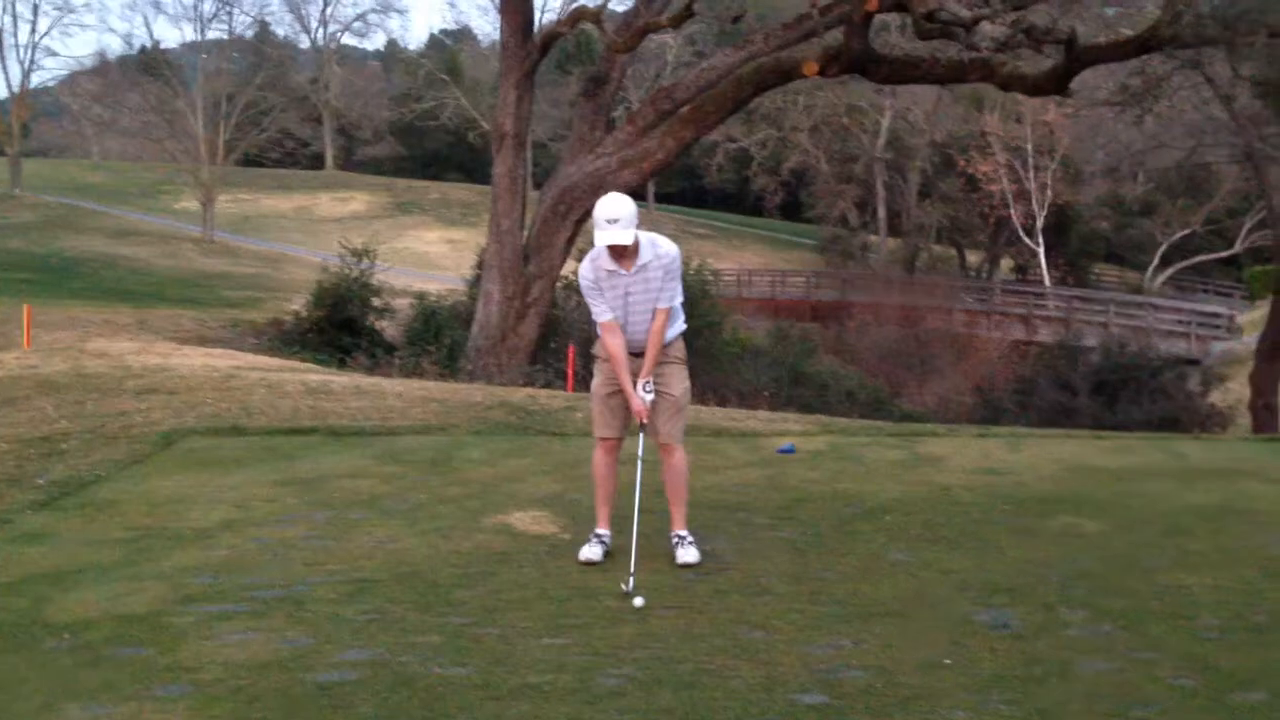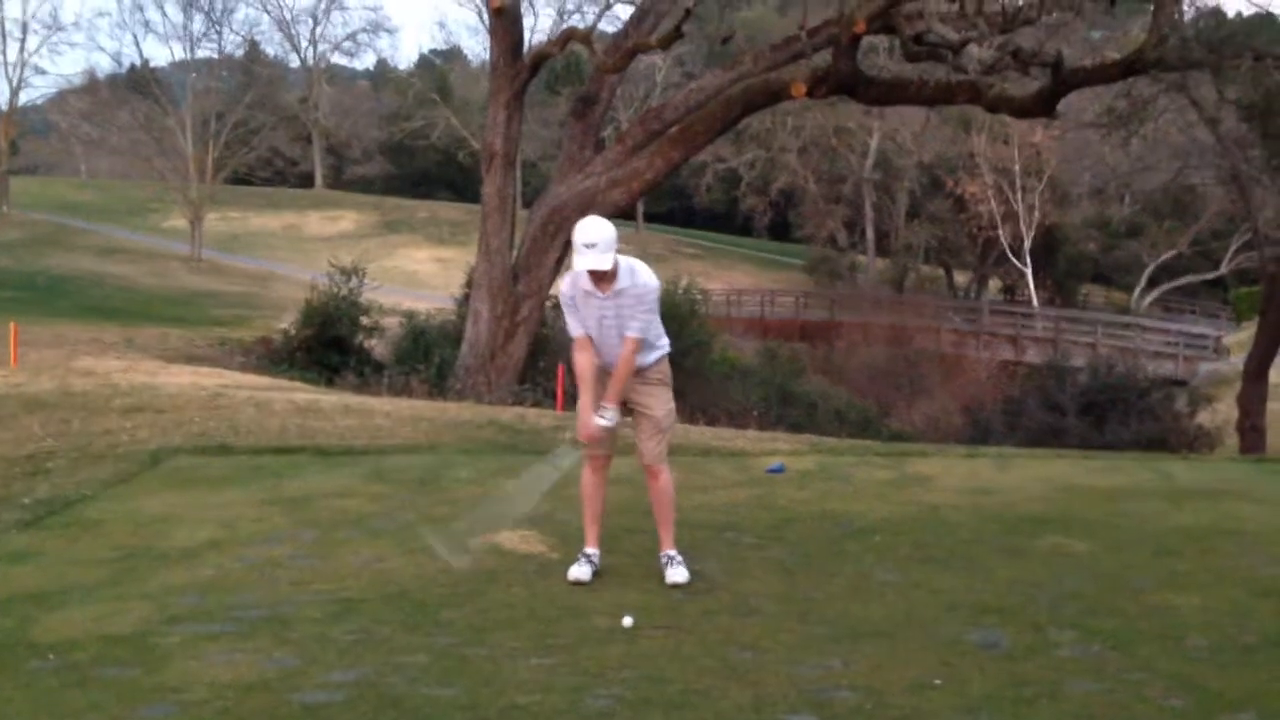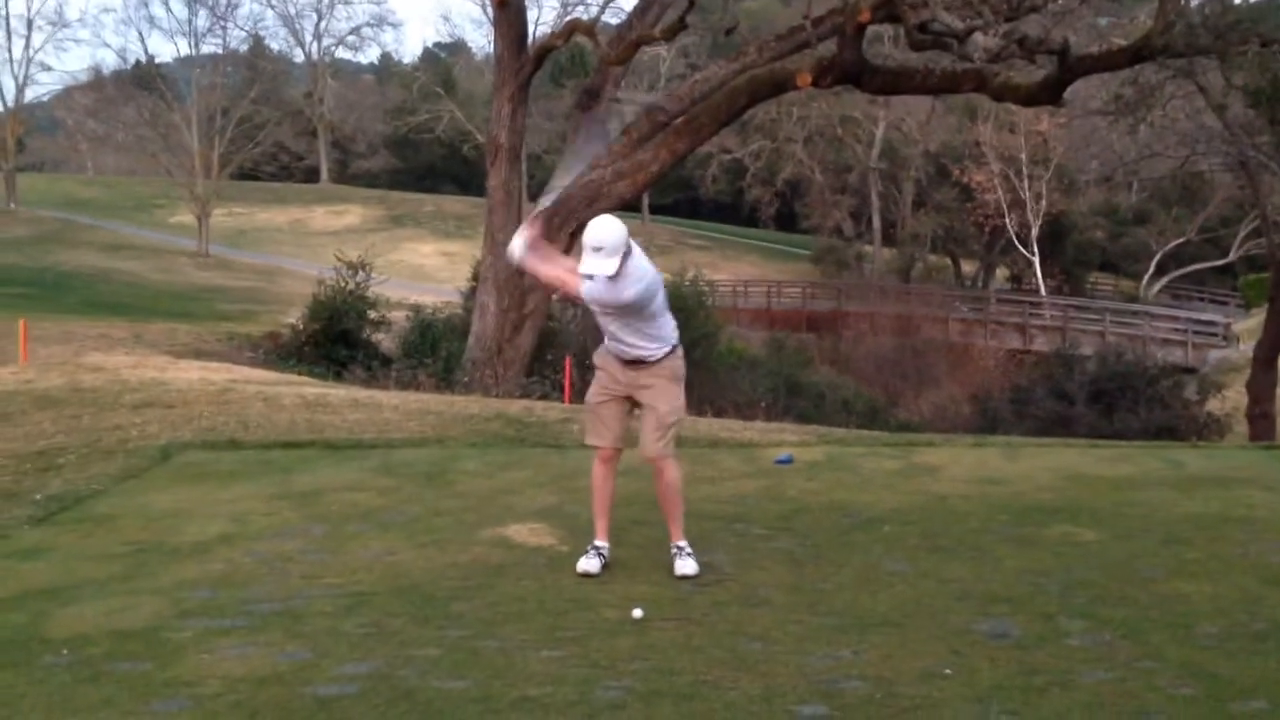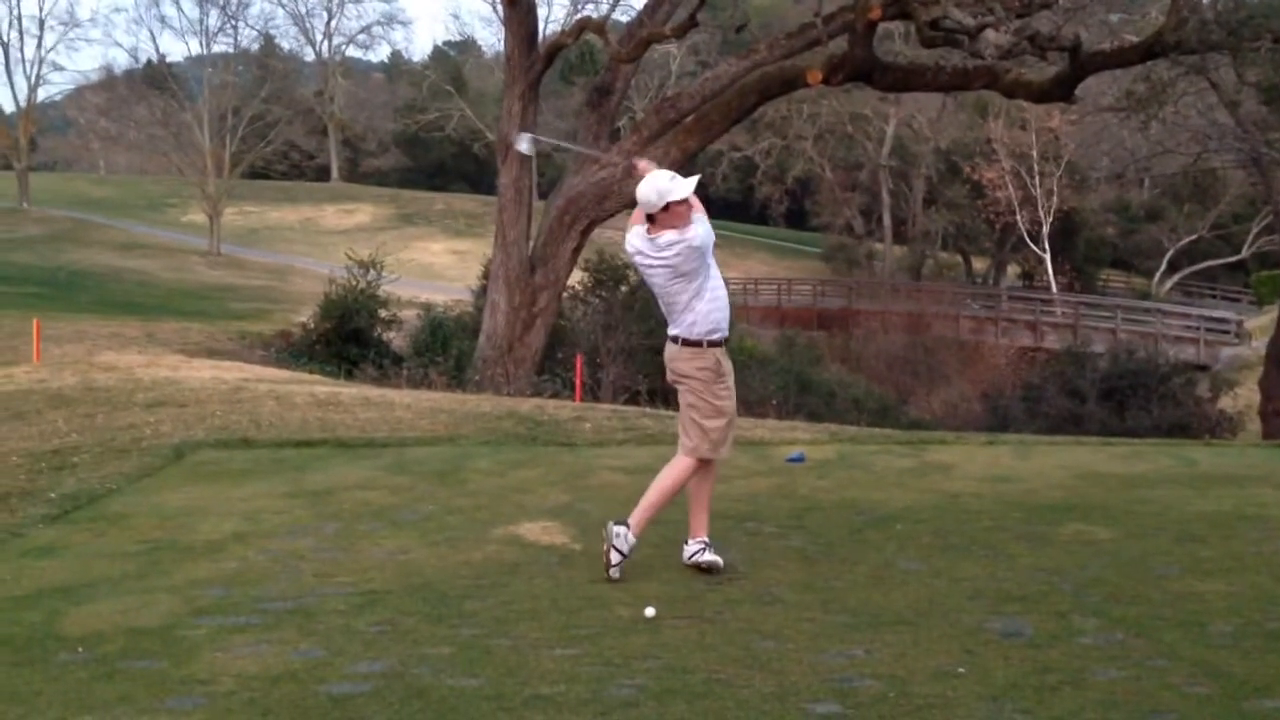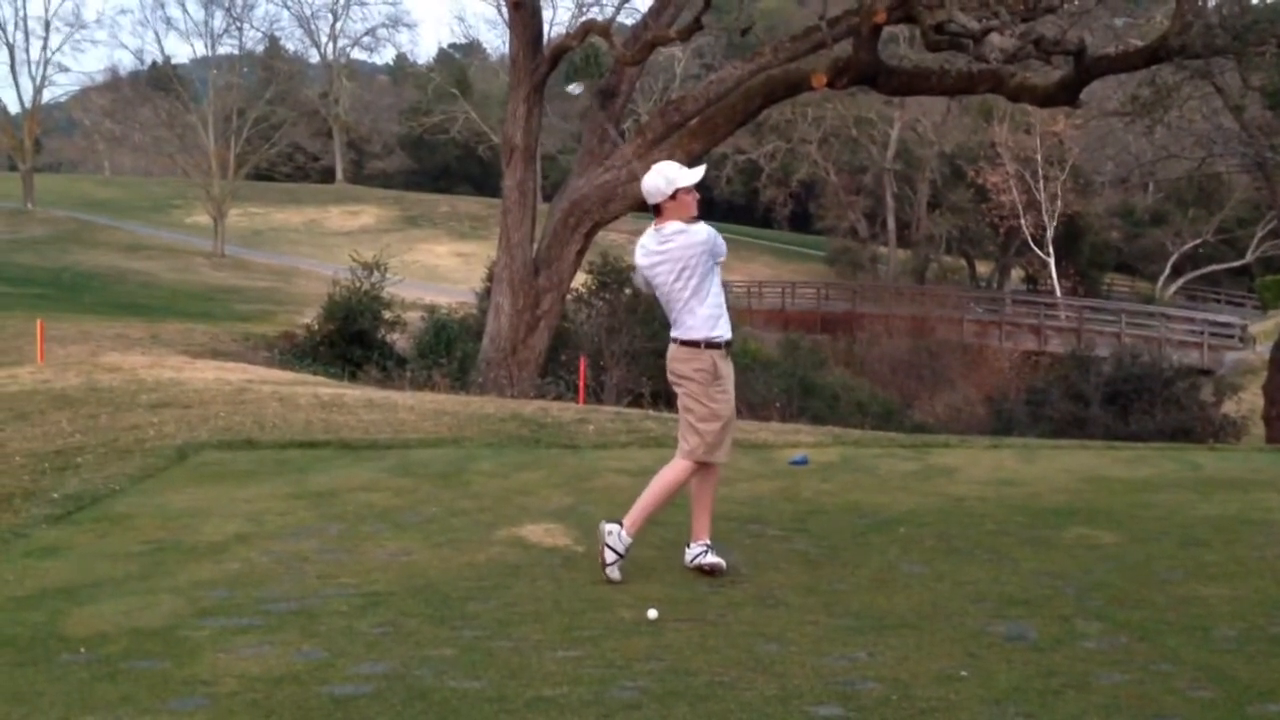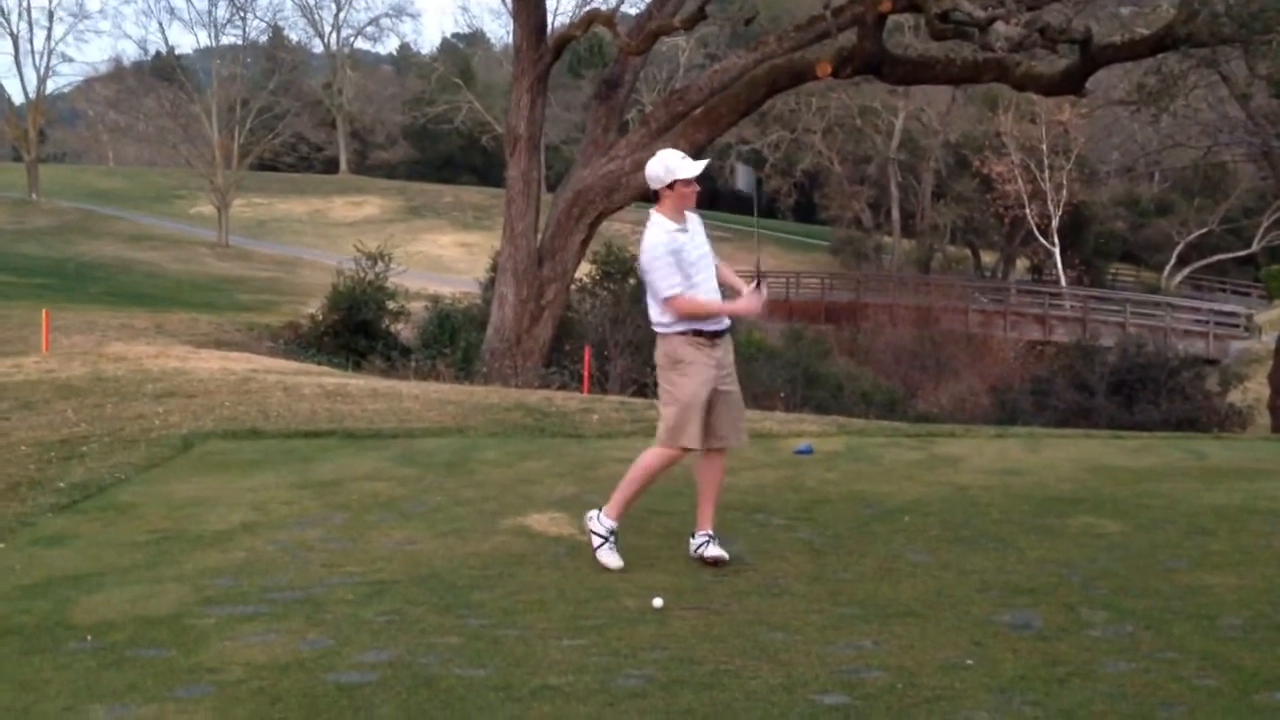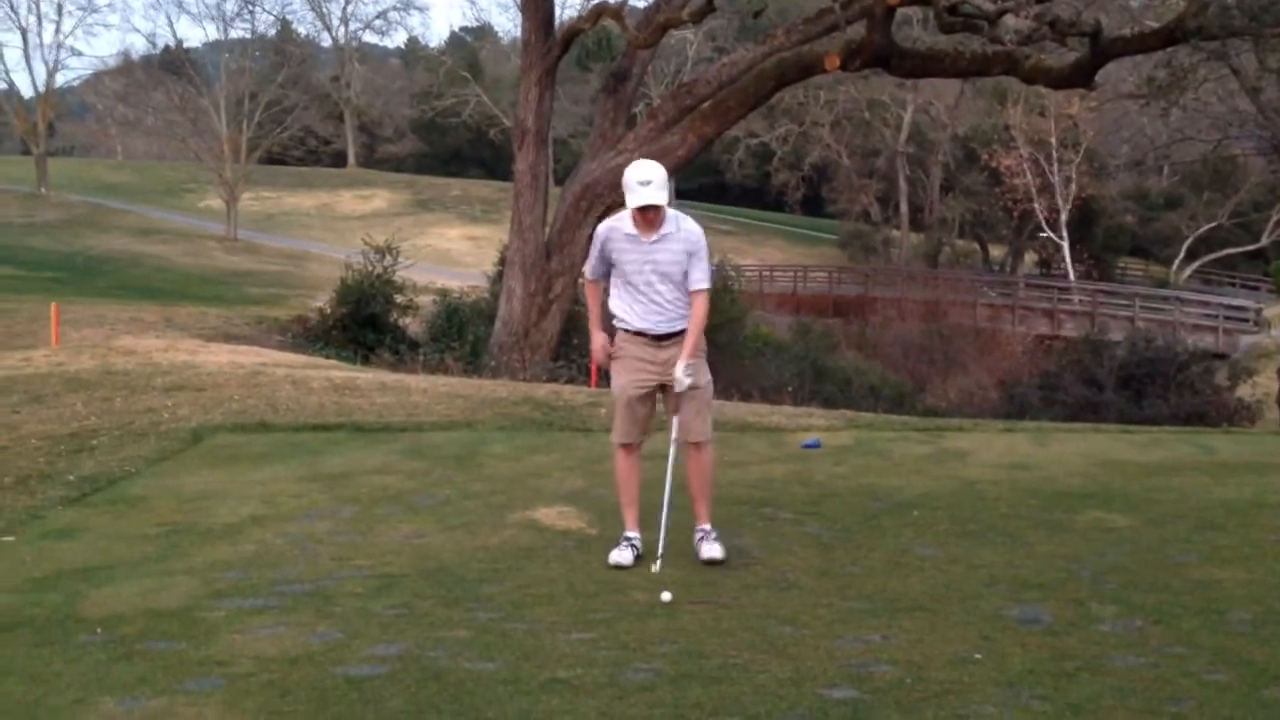
dt=0.7s
person 1, frame 1
left shoulder: (666, 253)
right shoulder: (590, 269)
left elbow: (660, 320)
right elbow: (610, 331)
left wrist: (646, 377)
right wrist: (630, 391)
left hip: (664, 352)
right hip: (614, 354)
left knee: (670, 443)
right knee: (607, 442)
left ankle: (680, 532)
right ankle: (601, 531)
person 1, frame 2
left shoulder: (643, 283)
right shoulder: (570, 287)
left elbow: (630, 350)
right elbow: (583, 350)
left wrist: (610, 407)
right wrist: (587, 410)
left hip: (648, 372)
right hip: (598, 373)
left knee: (654, 464)
right knee: (593, 461)
left ankle: (669, 552)
right ankle: (590, 551)
person 1, frame 3
left shoulder: (637, 284)
right shoulder: (602, 254)
left elbow: (572, 287)
right elbow: (578, 272)
left wrist: (526, 258)
right wrist: (537, 244)
left hip: (659, 368)
right hip: (614, 362)
left knee: (660, 458)
right knee: (606, 453)
left ankle: (679, 544)
right ankle: (601, 542)
person 1, frame 4
left shoulder: (637, 243)
right shoulder: (692, 242)
right elbow: (698, 209)
left wrist: (651, 181)
right wrist: (656, 176)
left hip: (689, 351)
right hip: (701, 356)
left knee: (707, 452)
right knee: (694, 455)
left ankle: (697, 541)
right ankle: (629, 530)
person 1, frame 5
left shoulder: (645, 246)
right shoulder: (700, 236)
left hip: (692, 351)
right hip: (703, 357)
left knee: (711, 452)
right knee: (692, 455)
left ankle: (699, 544)
right ankle: (623, 530)
person 1, frame 6
left shoulder: (692, 224)
right shoulder: (658, 241)
right elbow: (679, 305)
left wrist: (741, 285)
right wrist: (736, 308)
left hip: (718, 344)
right hip: (683, 348)
left knee: (717, 444)
right knee: (672, 444)
left ankle: (703, 535)
right ankle: (606, 518)
person 1, frame 7
left shoulder: (690, 233)
right shoulder: (608, 232)
left elbow: (700, 299)
right elbow: (594, 278)
left wrist: (686, 357)
right wrist: (596, 329)
left hip: (682, 342)
right hip: (632, 345)
left knee: (697, 440)
right knee: (627, 443)
left ankle: (704, 529)
right ankle: (631, 534)
